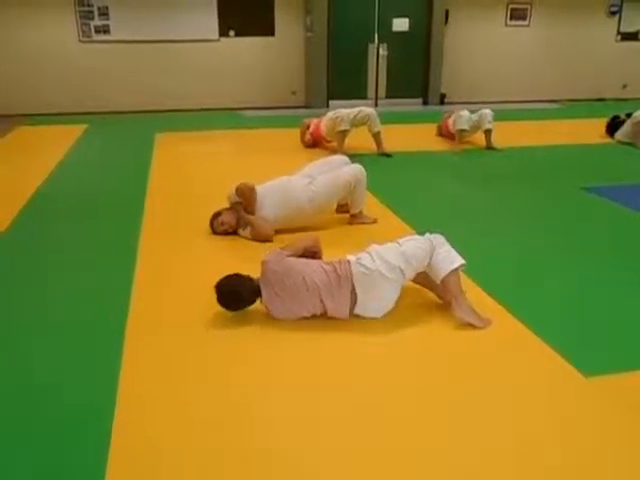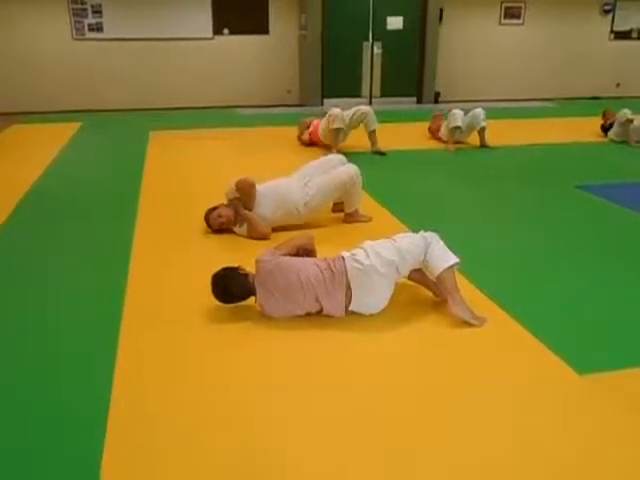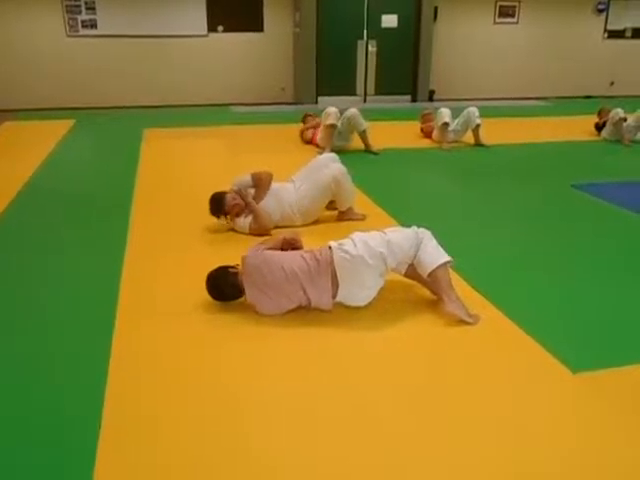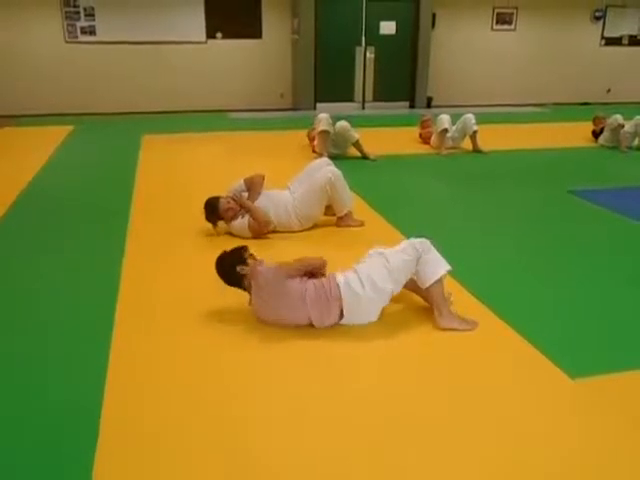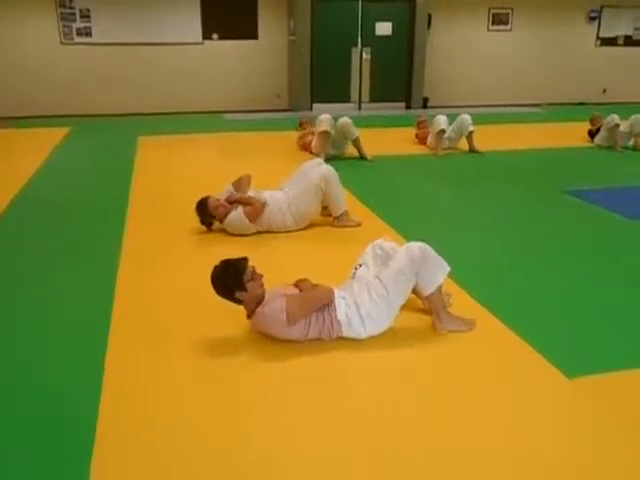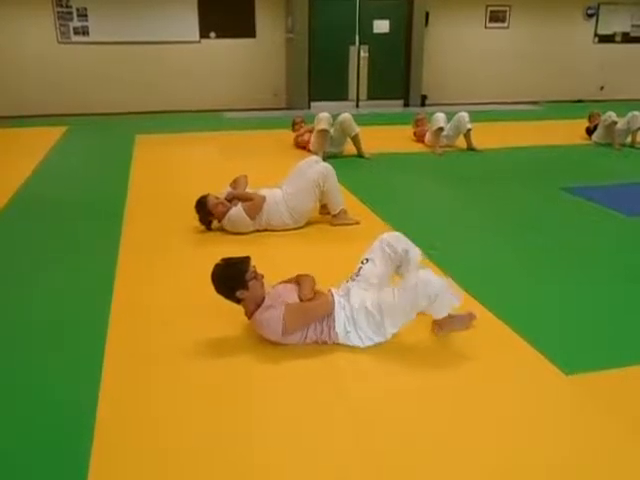
dt=0.5s
person 1, frame 1
left shoulder: (275, 311)
right shoulder: (272, 266)
right elbow: (312, 241)
left hip: (365, 305)
right hip: (362, 275)
left knee: (406, 260)
right knee: (434, 242)
left ankle: (446, 295)
right ankle: (459, 304)
person 1, frame 2
left shoulder: (269, 309)
right shoulder: (265, 265)
right elbow: (306, 239)
left hip: (359, 301)
right hip: (356, 271)
left knee: (402, 259)
right knee: (427, 239)
left ankle: (442, 293)
right ankle: (455, 300)
person 1, frame 3
left shoulder: (260, 306)
right shoulder: (252, 261)
right elbow: (291, 237)
left hip: (350, 292)
left knee: (399, 251)
right knee: (419, 236)
left ankle: (438, 290)
right ankle: (450, 298)
person 1, frame 4
left shoulder: (260, 310)
right shoulder: (264, 276)
right elbow: (319, 263)
left wrist: (308, 275)
right wrist: (315, 273)
left hip: (347, 313)
right hip: (352, 294)
left knee: (379, 255)
right knee: (419, 247)
left ankle: (431, 296)
right ankle: (443, 313)
person 1, frame 5
left shoulder: (264, 303)
right shoulder: (271, 315)
left elbow: (302, 286)
right elbow: (324, 294)
left wrist: (302, 287)
right wrist: (311, 288)
left hip: (348, 297)
right hip: (361, 315)
left knee: (382, 247)
right knee: (418, 251)
left ankle: (428, 299)
right ankle: (443, 318)
person 1, frame 6
left shoulder: (264, 298)
right shoulder: (268, 322)
left elbow: (304, 279)
right elbow: (325, 306)
left wrist: (304, 290)
right wrist: (310, 294)
left hip: (348, 296)
right hip: (357, 325)
left knee: (392, 241)
right knee: (425, 282)
left ankle: (427, 299)
right ankle: (444, 321)
person 2, frame 1
left shoulder: (235, 198)
right shoulder: (246, 229)
right elbow: (268, 234)
right wrist: (248, 216)
left hip: (299, 182)
right hip: (308, 198)
left knee: (342, 161)
right knee: (357, 172)
left ankle: (342, 205)
right ankle: (357, 215)
person 2, frame 2
left shoulder: (233, 196)
right shoulder: (241, 226)
left elbow: (246, 183)
right elbow: (264, 232)
right wrist: (246, 212)
left hip: (297, 182)
right hip: (304, 201)
left knee: (338, 159)
right knee: (352, 172)
left ankle: (339, 203)
right ankle: (352, 214)
person 2, frame 3
left shoulder: (238, 188)
right shoulder: (240, 222)
left elbow: (266, 176)
right elbow: (267, 227)
left wrist: (255, 200)
right wrist: (252, 204)
left hip: (294, 187)
right hip: (301, 207)
left knee: (330, 158)
right knee: (337, 171)
left ankle: (334, 201)
right ankle: (346, 212)
person 2, frame 4
left shoulder: (233, 194)
right shoulder: (237, 225)
left elbow: (258, 178)
right elbow: (265, 222)
left wrist: (248, 201)
right wrist: (246, 205)
left hip: (291, 195)
right hip: (298, 213)
left knee: (324, 163)
right knee: (332, 174)
left ankle: (331, 207)
right ankle: (345, 217)
person 2, frame 5
left shoulder: (227, 198)
right shoulder: (233, 222)
left elbow: (246, 178)
right elbow: (261, 204)
left wrist: (238, 197)
right wrist: (238, 199)
left hip: (285, 197)
right hip: (293, 212)
left knee: (317, 163)
right knee: (327, 173)
left ankle: (327, 207)
right ankle: (340, 217)
person 2, frame 6
left shoulder: (227, 201)
right shoulder: (233, 220)
left elbow: (242, 178)
right elbow: (260, 199)
left wrist: (236, 194)
right wrist: (238, 195)
left hip: (283, 196)
right hip: (291, 210)
left knee: (314, 161)
right knee: (324, 170)
left ankle: (325, 206)
right ankle: (338, 215)
